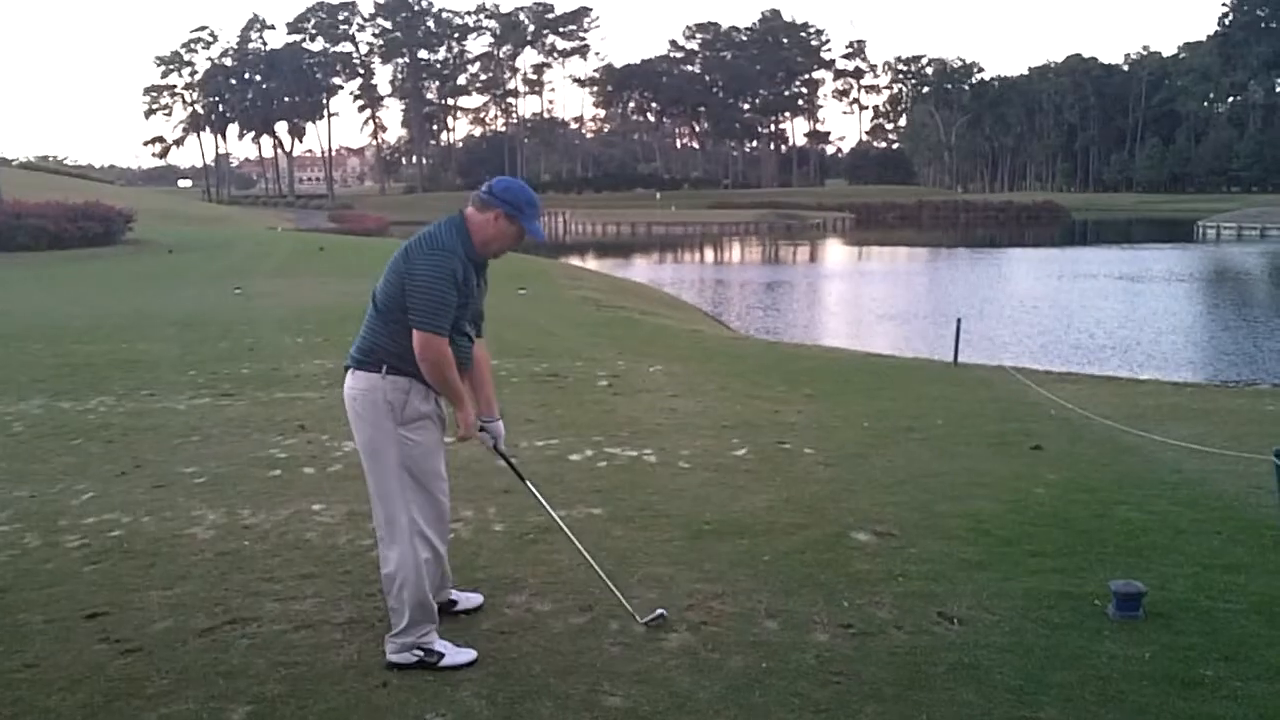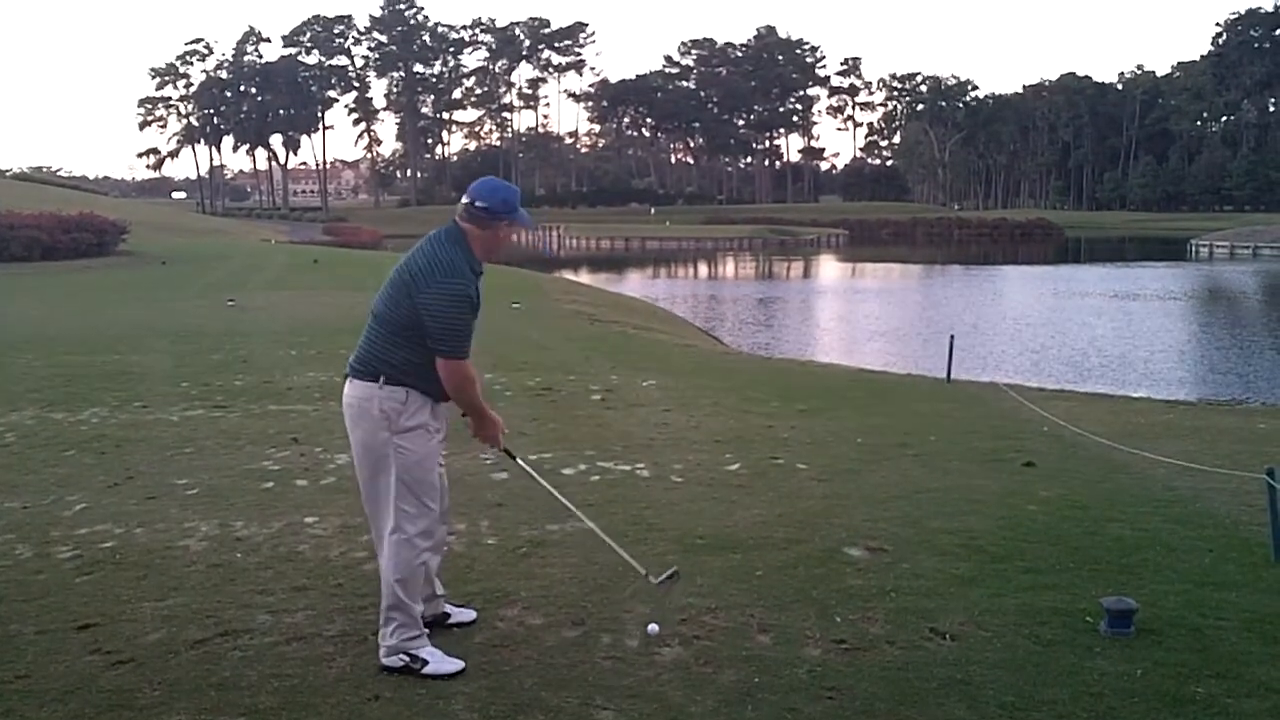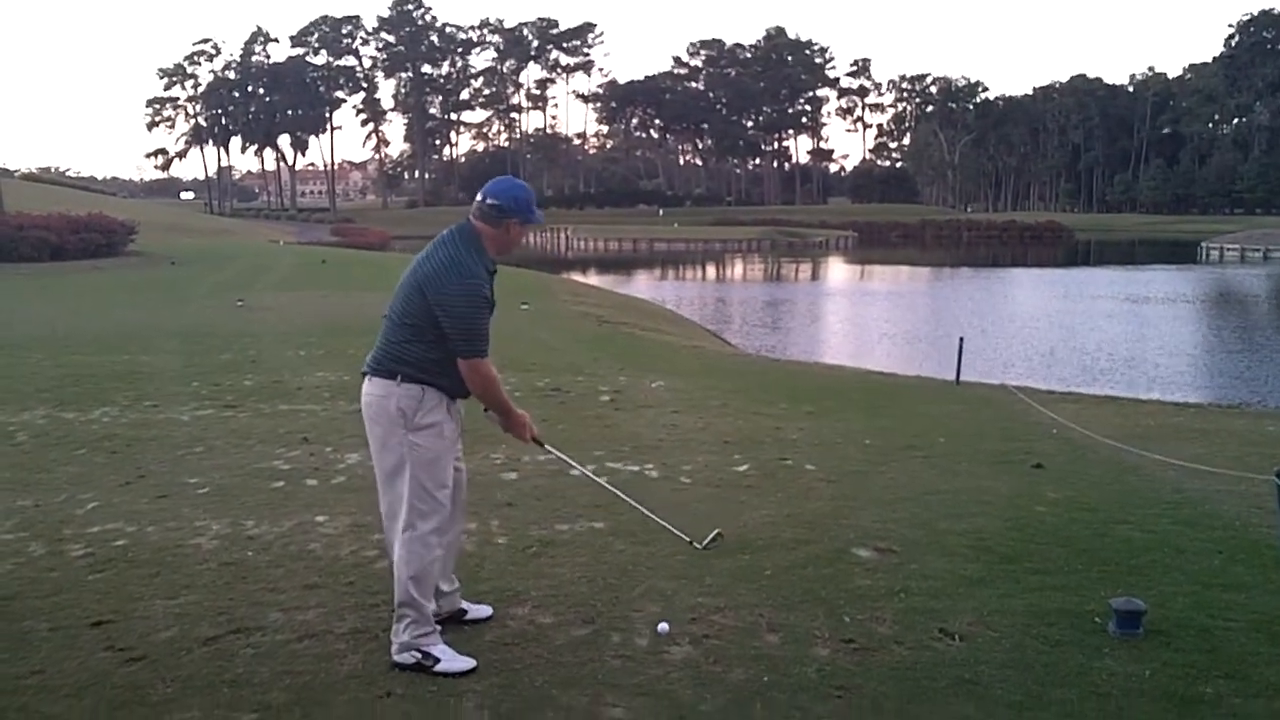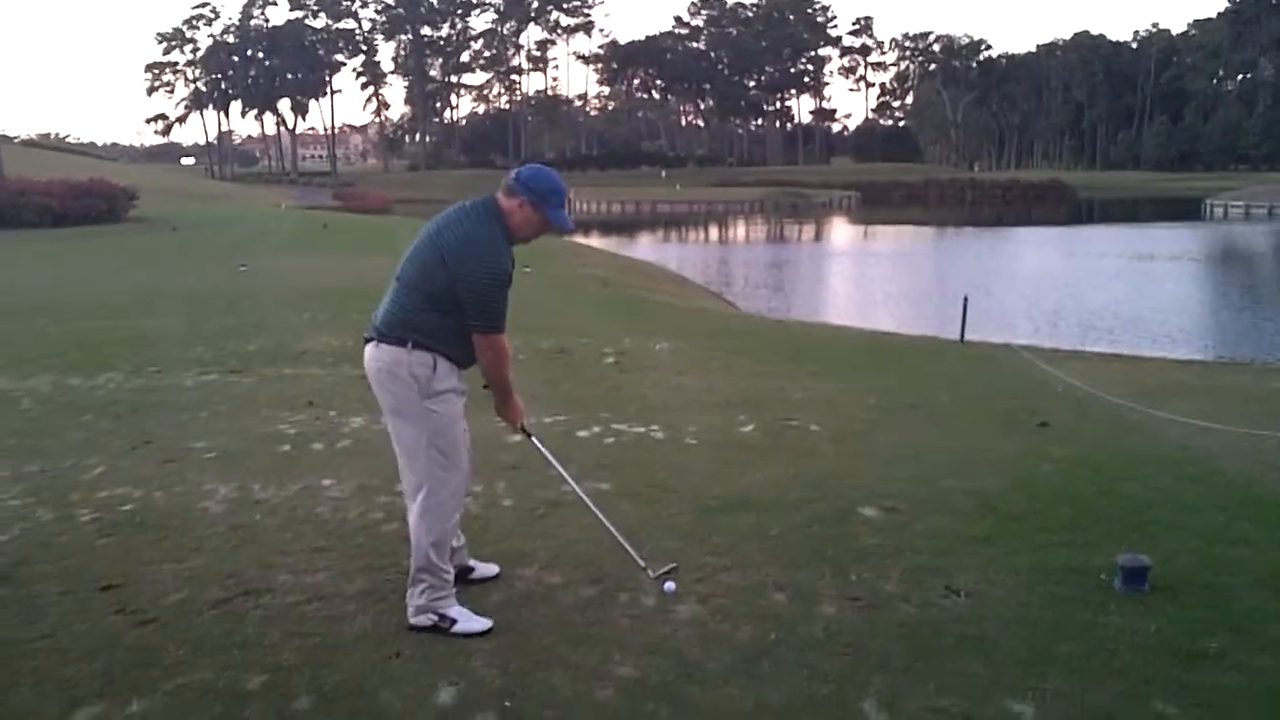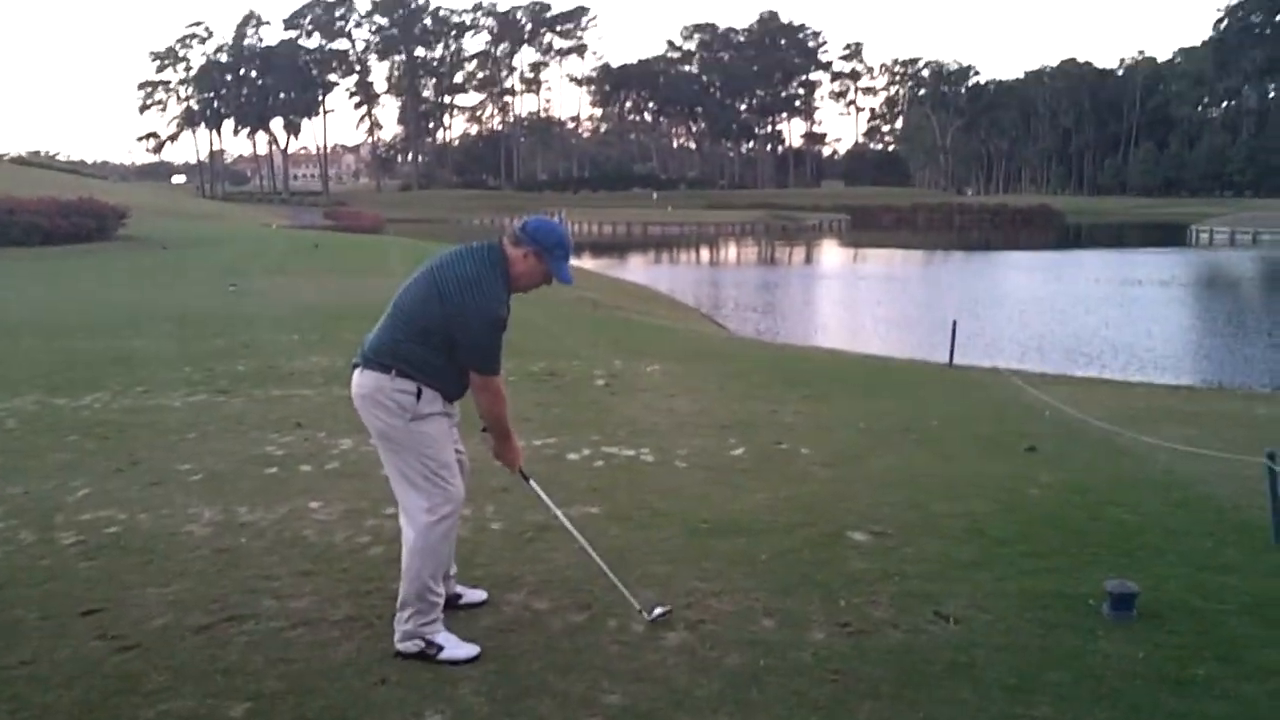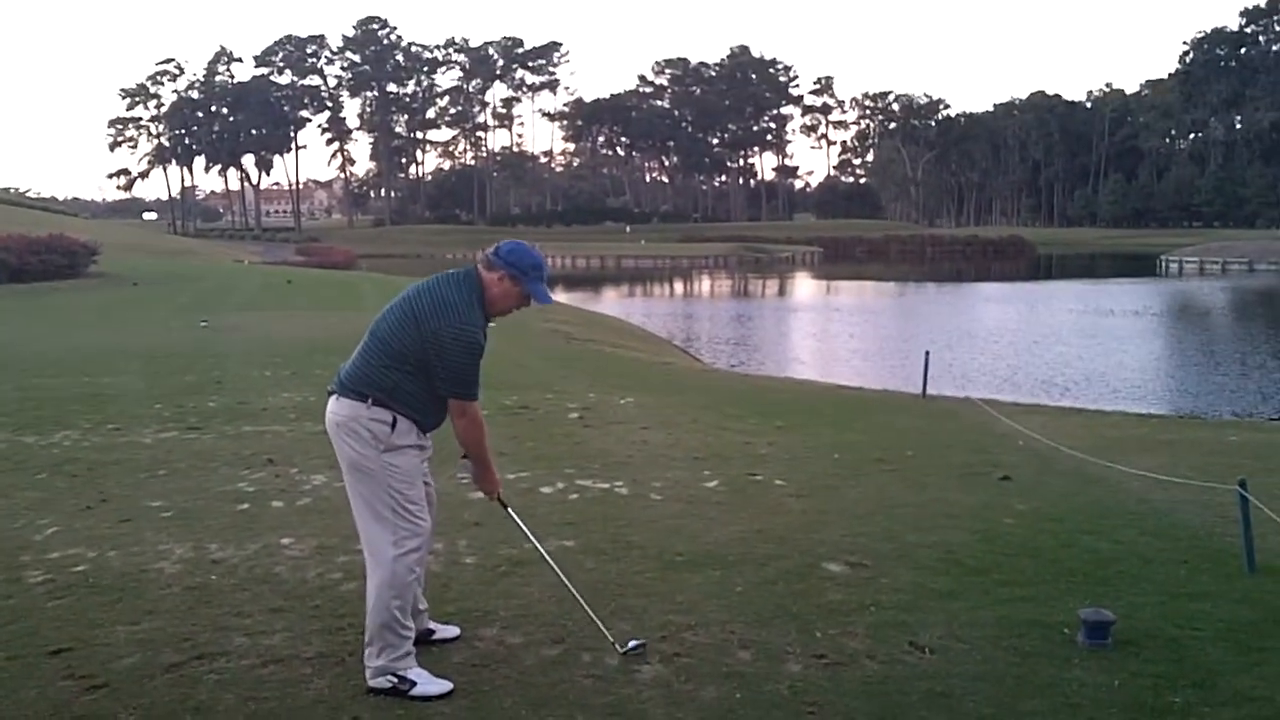
dt=0.7s
person 1, frame 1
left shoulder: (471, 259)
right shoulder: (438, 254)
left elbow: (471, 339)
right elbow: (428, 344)
left wrist: (489, 412)
right wrist: (463, 406)
left hip: (412, 390)
right hip: (389, 390)
left knee: (429, 499)
right knee: (412, 513)
left ankle: (434, 592)
right ankle: (411, 641)
person 1, frame 2
left shoulder: (456, 258)
right shoulder: (447, 273)
left elbow: (457, 348)
right elbow: (452, 364)
left wrist: (478, 408)
right wrist: (482, 416)
left hip: (410, 396)
right hip: (389, 400)
left knee: (430, 507)
right knee: (409, 519)
left ankle: (427, 604)
right ankle: (401, 644)
person 1, frame 3
left shoulder: (466, 252)
right shoulder: (461, 274)
left elbow: (479, 340)
right elbow: (474, 366)
left wrist: (500, 403)
right wrist: (510, 415)
left hip: (428, 394)
right hip: (406, 398)
left knee: (447, 502)
right knee: (422, 517)
left ankle: (441, 601)
right ankle: (414, 640)
person 1, frame 4
left shoulder: (471, 217)
right shoulder: (485, 252)
right elbow: (489, 344)
right wrist: (506, 399)
left hip: (406, 351)
right hip: (414, 363)
left knee: (449, 464)
right knee: (439, 478)
left ankle: (450, 558)
right ankle: (430, 604)
person 1, frame 5
left shoulder: (477, 259)
right shoulder: (483, 295)
right elbow: (486, 386)
right wrist: (506, 442)
left hip: (407, 384)
right hip: (398, 391)
left knee: (451, 476)
right knee: (437, 501)
left ankle: (440, 586)
right ankle: (417, 630)
person 1, frame 6
left shoulder: (454, 289)
right shoulder: (460, 320)
right elbow: (464, 412)
left wrist: (477, 459)
right wrist: (485, 471)
left hip: (381, 415)
right hip: (373, 421)
left knee: (416, 519)
right knee: (400, 538)
left ankle: (412, 621)
right ankle: (389, 666)
